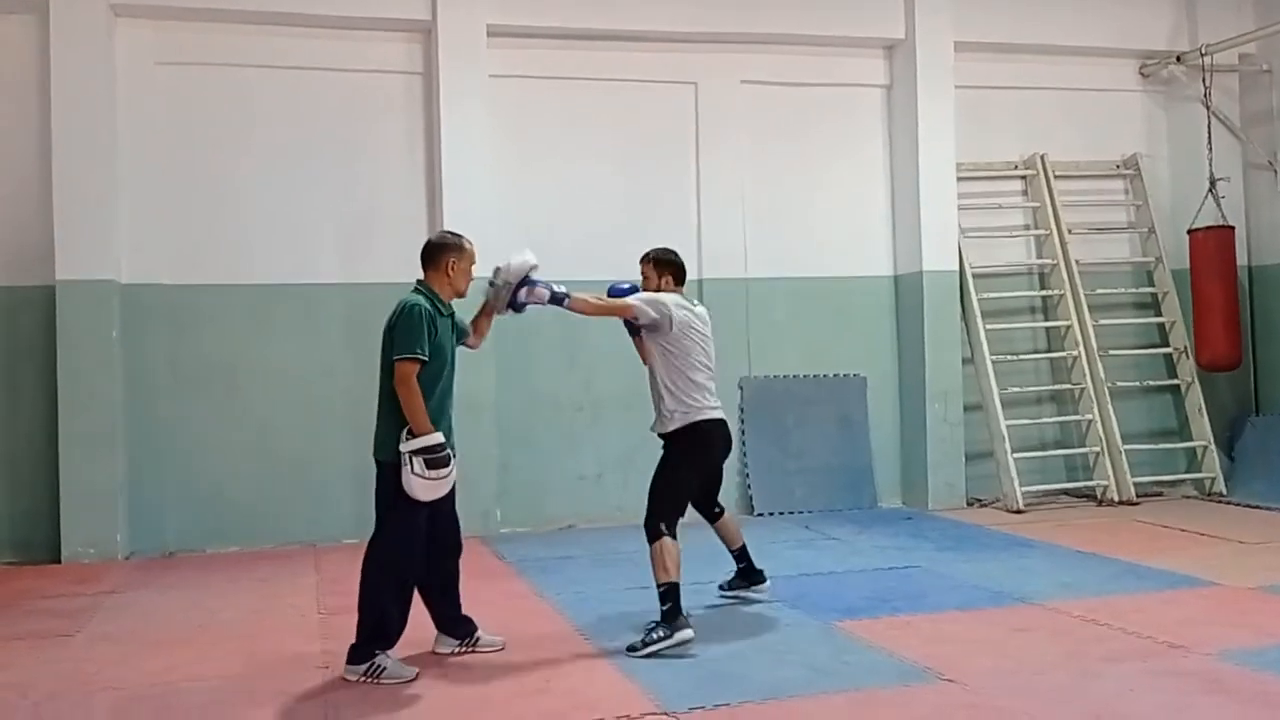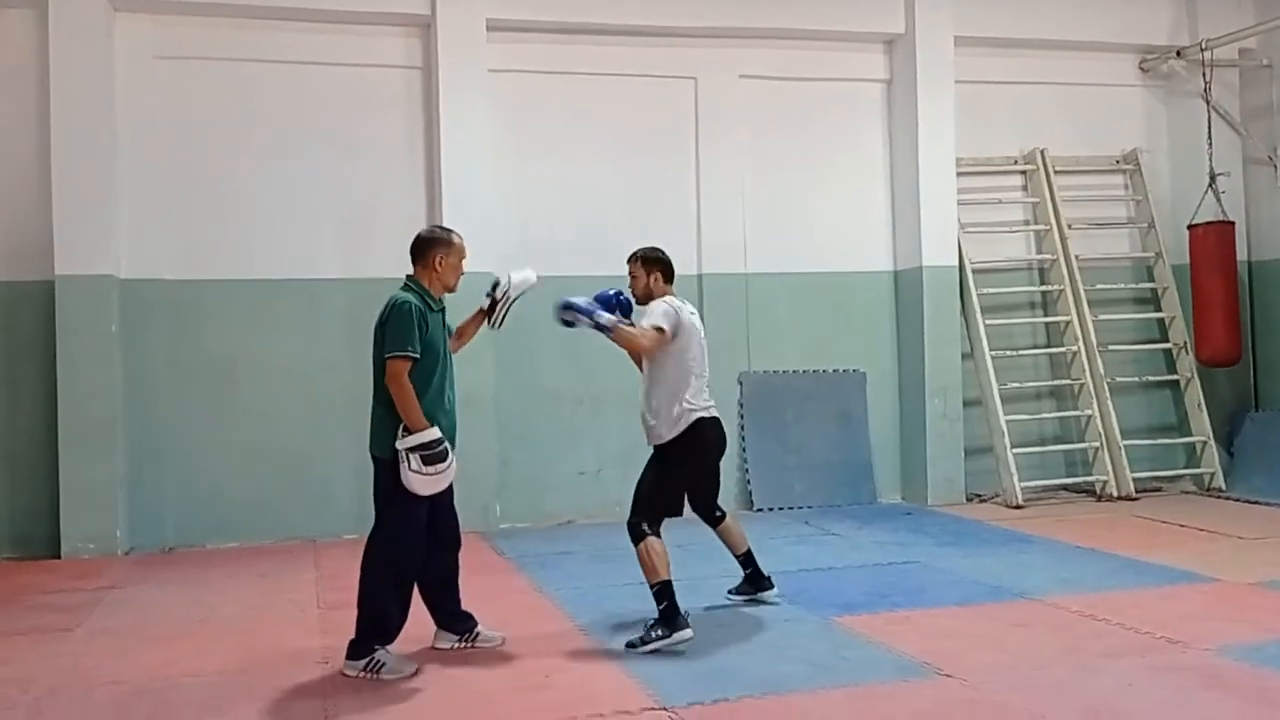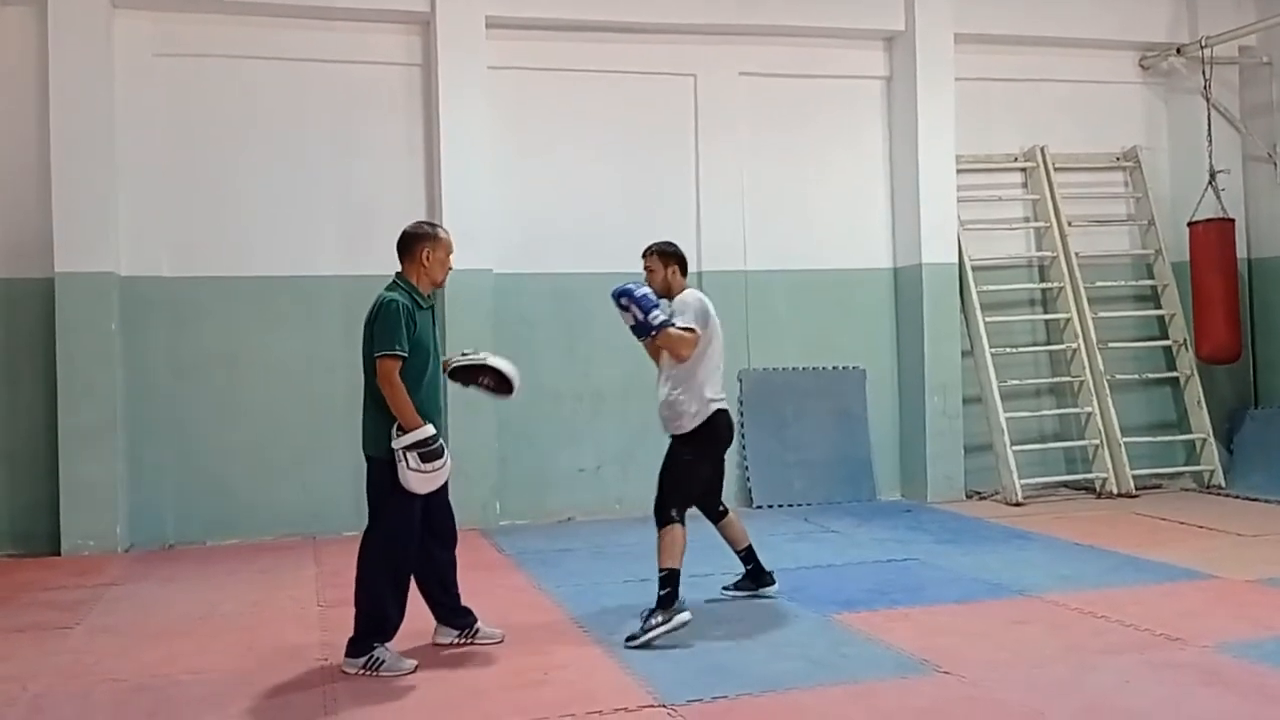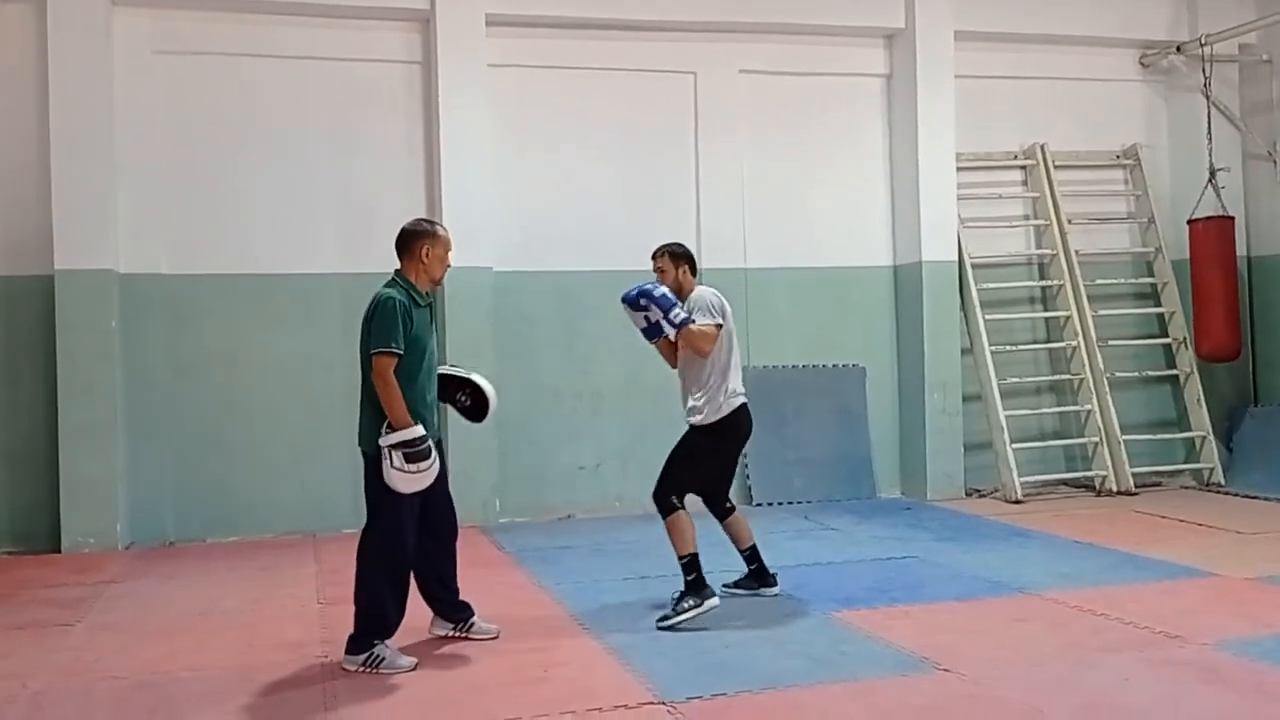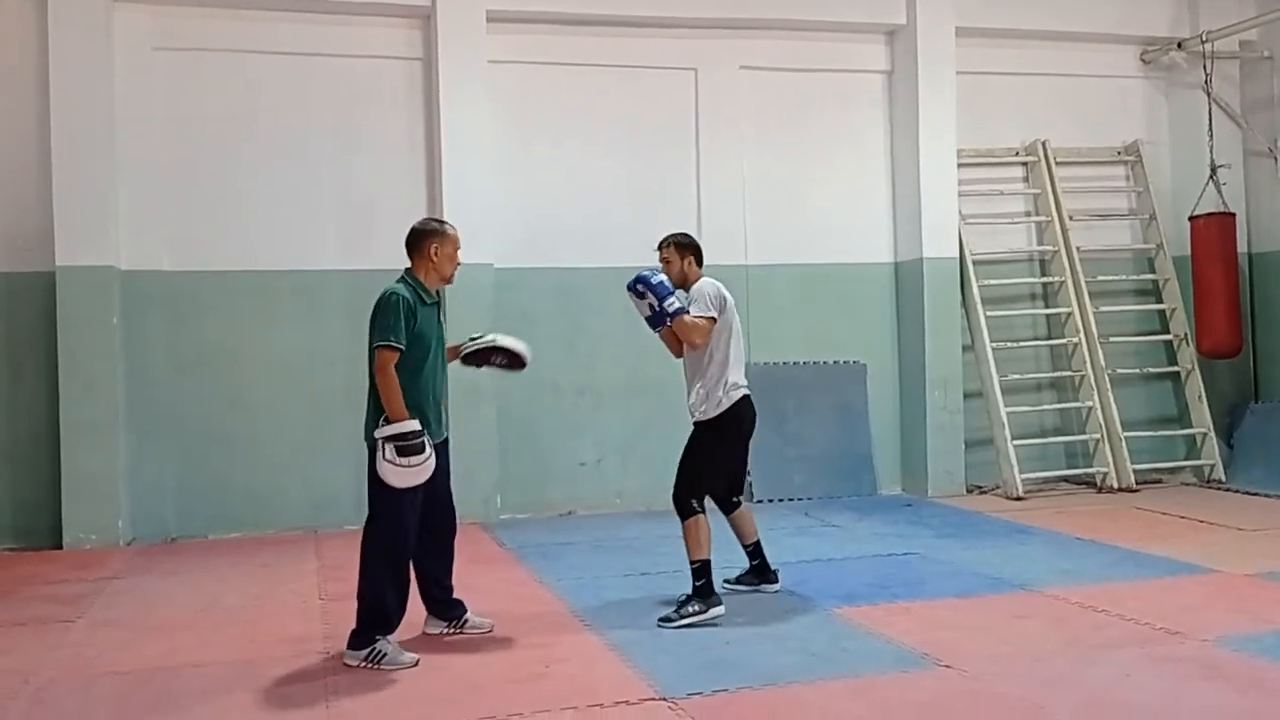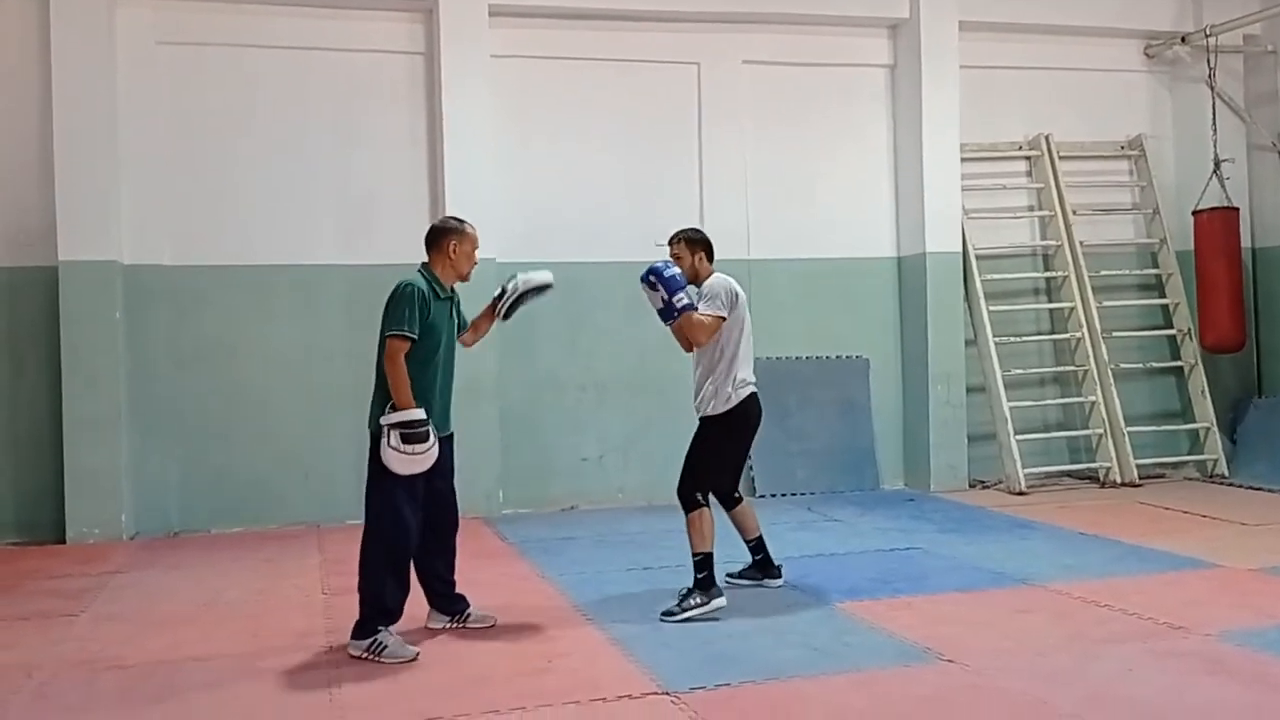
dt=0.2s
person 1, frame 1
left shoulder: (441, 311)
right shoulder: (416, 310)
left elbow: (471, 339)
right elbow: (405, 379)
left wrist: (493, 304)
right wrist: (427, 439)
left hip: (432, 450)
right hip: (407, 453)
left knee: (443, 543)
right knee: (396, 550)
left ankle: (454, 630)
right ankle: (366, 655)
person 1, frame 2
left shoulder: (432, 307)
right shoulder: (405, 307)
left elbow: (451, 343)
right elbow: (396, 377)
left wrist: (484, 313)
right wrist: (423, 435)
left hip: (431, 447)
right hip: (404, 451)
left knee: (442, 539)
right knee: (395, 546)
left ankle: (453, 625)
right ankle: (366, 650)
person 1, frame 3
left shoulder: (421, 304)
right shoulder: (394, 305)
right elbow: (388, 376)
right wrist: (419, 434)
right hip: (396, 449)
left knee: (437, 536)
right knee: (391, 544)
left ankle: (453, 621)
right ankle: (365, 648)
person 1, frame 4
left shoulder: (420, 302)
right shoulder: (390, 302)
right elbow: (382, 373)
left wrist: (444, 381)
right wrist: (408, 432)
left hip: (423, 441)
left knee: (438, 528)
right knee: (390, 541)
left ankle: (451, 614)
right ankle: (366, 645)
person 1, frame 5
left shoulder: (431, 300)
right shoulder: (398, 298)
right elbow: (384, 367)
left wrist: (464, 351)
right wrist: (404, 429)
left hip: (432, 437)
left knee: (438, 526)
right knee: (392, 536)
left ankle: (444, 611)
right ankle: (367, 640)
person 1, frame 6
left shoulder: (448, 297)
right shoulder: (412, 291)
left elbow: (465, 337)
right elbow: (393, 357)
left wrist: (498, 307)
left hip: (438, 431)
left knee: (440, 521)
right knee: (394, 527)
left ankle: (446, 606)
right ankle: (371, 630)
person 2, frame 1
left shoulder: (661, 305)
right shoulder: (694, 311)
left elbow: (605, 307)
left wrist: (549, 293)
right wrist: (634, 327)
left hip: (692, 434)
right hip: (713, 430)
left knee: (659, 521)
right knee: (708, 505)
left ankle: (671, 619)
right ankle: (750, 575)
person 2, frame 2
left shoulder: (665, 308)
right shoulder: (682, 310)
left elbow: (646, 345)
right elbow: (649, 364)
left wrist: (598, 317)
right wrist: (620, 326)
left hip: (682, 437)
right hip: (706, 430)
left knee: (642, 524)
right knee: (708, 509)
left ankle: (670, 619)
right ankle: (757, 579)
person 2, frame 3
left shoulder: (689, 301)
right shoulder: (684, 305)
left elbow: (682, 348)
right elbow: (663, 357)
left wrist: (653, 313)
right wrist: (640, 322)
left hip: (699, 424)
right hip: (710, 421)
left knee: (669, 509)
right knee: (710, 503)
left ankle: (668, 604)
right ankle: (758, 575)
person 2, frame 4
left shoulder: (705, 297)
right shoulder: (689, 305)
left elbow: (704, 345)
right elbow: (675, 358)
left wrist: (672, 312)
right wrist: (649, 324)
left hip: (720, 418)
right hip: (722, 420)
left knee: (668, 494)
right knee: (717, 500)
left ankle: (695, 589)
right ankle: (760, 575)
person 2, frame 5
left shoulder: (705, 289)
right shoulder: (698, 294)
left elbow: (696, 337)
right elbow: (682, 349)
left wrist: (669, 300)
right wrist: (654, 313)
left hip: (721, 411)
right hip: (731, 411)
left knee: (687, 497)
right knee: (726, 495)
left ankle: (703, 595)
right ankle: (761, 570)
person 2, frame 6
left shoulder: (719, 286)
right shoulder: (710, 291)
left elbow: (701, 334)
right elbow: (691, 343)
left wrist: (678, 293)
right wrist: (665, 306)
left hip: (729, 408)
right hip: (736, 407)
left knee: (692, 491)
right knee: (725, 490)
left ankle: (705, 587)
right ankle: (764, 565)
